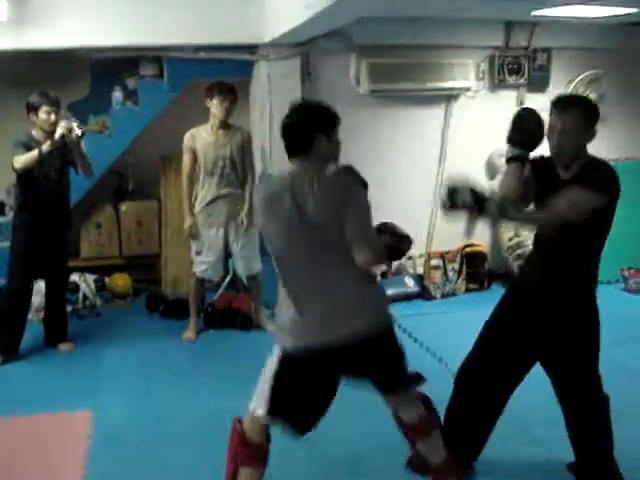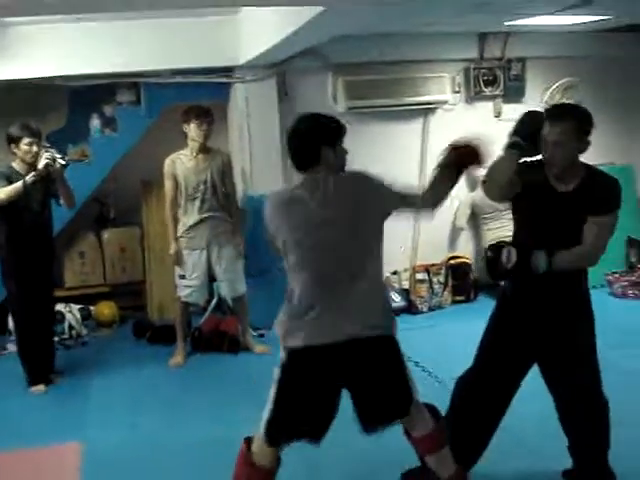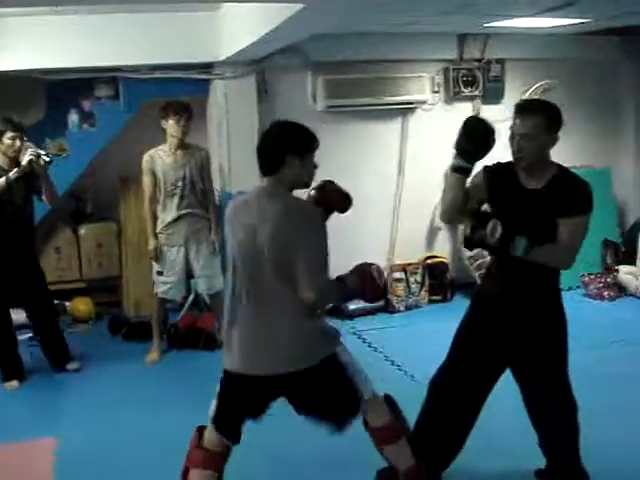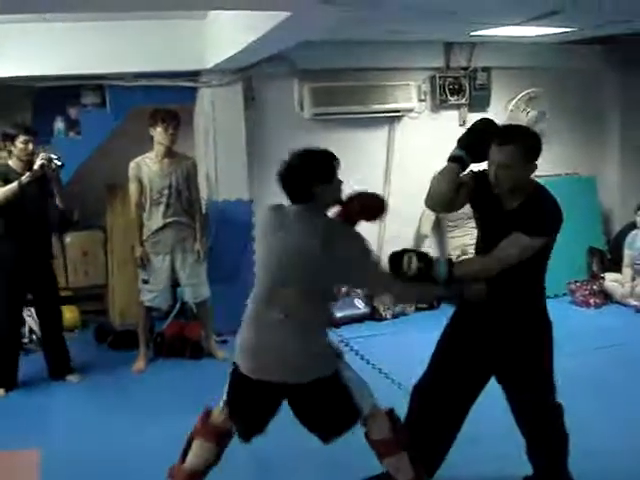
dt=0.4s
person 1, frame 1
left shoulder: (600, 178)
right shoulder: (543, 167)
left elbow: (549, 217)
right elbow: (511, 201)
left wrist: (485, 206)
right wrist: (517, 154)
left hip: (571, 303)
right hip: (527, 290)
left knee: (581, 391)
right knee: (480, 372)
person 1, frame 2
left shoulder: (602, 189)
right shoulder: (526, 176)
left elbow: (589, 253)
right elbow: (493, 189)
left wrist: (536, 261)
right wrist: (517, 144)
left hip: (567, 310)
right hip: (518, 302)
left knee: (584, 400)
right knee: (478, 387)
person 1, frame 3
left shoulder: (573, 190)
right shoulder: (496, 176)
left elbow: (565, 256)
right elbow: (451, 214)
left wrist: (513, 243)
right wrist: (463, 160)
left hip: (539, 310)
right hip: (491, 301)
left knee: (551, 399)
right knee: (451, 385)
person 1, frame 4
left shoulder: (544, 212)
right shoulder: (482, 184)
left elbow: (495, 263)
right elbow: (437, 202)
left wrist: (441, 270)
right wrist: (462, 155)
left hip: (523, 321)
right hip: (476, 310)
left knee: (538, 408)
right knee: (433, 393)
person 2, frame 1
left shoulder: (265, 196)
right shoulder: (343, 187)
right elbow: (367, 260)
right wrist: (388, 248)
left hip: (305, 332)
right hip: (365, 321)
left knee: (257, 421)
right knee: (404, 397)
person 2, frame 2
left shoulder: (275, 207)
right shoulder: (356, 187)
right elbow: (426, 202)
right wrist: (452, 169)
left hip: (306, 338)
right hip: (369, 331)
left knee: (269, 439)
right knee: (413, 413)
person 2, frame 3
left shoulder: (235, 210)
right shoulder: (303, 214)
right elbow: (313, 295)
right wrist: (350, 286)
left hip: (244, 352)
right hip: (305, 349)
left knee: (217, 435)
right knee: (373, 404)
person 2, frame 4
left shoulder: (270, 219)
right shoulder: (338, 237)
right elbow: (393, 288)
left hip: (252, 353)
right hip: (307, 360)
left knee: (225, 415)
right knee: (374, 416)
person 3, frame 1
left shoulder: (64, 145)
right shoulder: (24, 142)
left elbow: (87, 172)
left wrist: (75, 145)
right wrist: (51, 143)
left hip: (57, 224)
right hip: (28, 224)
left knee: (58, 282)
left ankle: (56, 335)
person 3, frame 2
left shoulder: (46, 176)
left elbow: (69, 204)
left wrist: (58, 175)
right wrist: (35, 174)
left hip: (42, 255)
left knee: (45, 315)
right knee: (24, 317)
left ankle: (46, 368)
right ankle: (35, 376)
person 3, frame 3
left shoulder: (28, 171)
left elbow: (51, 199)
left wrist: (42, 171)
left hip: (26, 251)
left knee: (43, 307)
left ankle: (60, 357)
person 3, frame 4
left shoulder: (41, 175)
left elbow: (62, 204)
left wrist: (53, 175)
right wrist: (30, 175)
left hip: (40, 255)
left knee: (51, 313)
left ankle: (61, 368)
person 4, frame 1
left shoulder: (242, 136)
right shoulder: (193, 137)
left elbow: (250, 175)
right elbow: (187, 179)
left wrist: (247, 207)
right wrist: (188, 215)
left hip: (239, 211)
right hip: (207, 212)
left knee: (251, 267)
right knee: (201, 271)
left ankle: (259, 313)
right ankle: (193, 322)
person 4, frame 2
left shoulder: (222, 159)
right shoulder: (173, 162)
left elbow: (232, 198)
right elbow: (171, 204)
left wrist: (239, 232)
right wrist: (173, 241)
left hip: (222, 233)
right hip: (190, 236)
left knee: (236, 289)
right knee: (186, 296)
left ankle: (246, 336)
right ankle: (180, 347)
person 4, frame 3
left shoulder: (200, 155)
right shoulder: (151, 158)
left elbow: (209, 194)
right elbow: (149, 200)
left wrist: (215, 229)
right wrist: (151, 237)
left hip: (199, 229)
right hip: (168, 232)
left knee: (213, 285)
right knee: (163, 292)
right ankle: (156, 343)
person 4, frame 4
left shoulder: (187, 163)
right shoulder: (138, 166)
left elbow: (195, 203)
right elbow: (136, 208)
left wrist: (200, 237)
right wrist: (138, 244)
left hip: (186, 238)
right hip: (154, 240)
left knee: (200, 294)
right knee: (149, 300)
left ankle: (210, 341)
right ankle: (143, 352)
